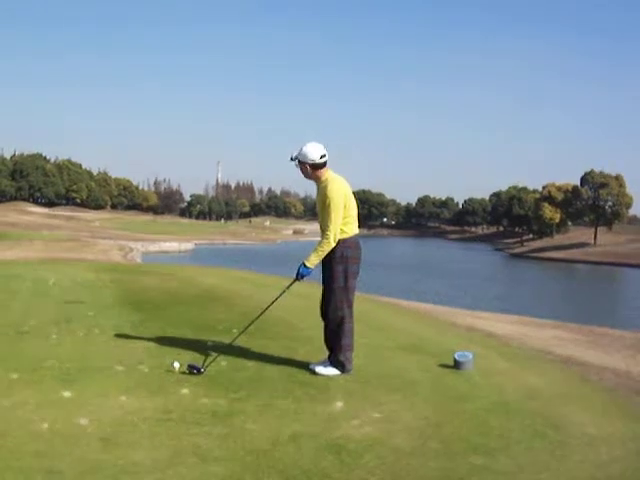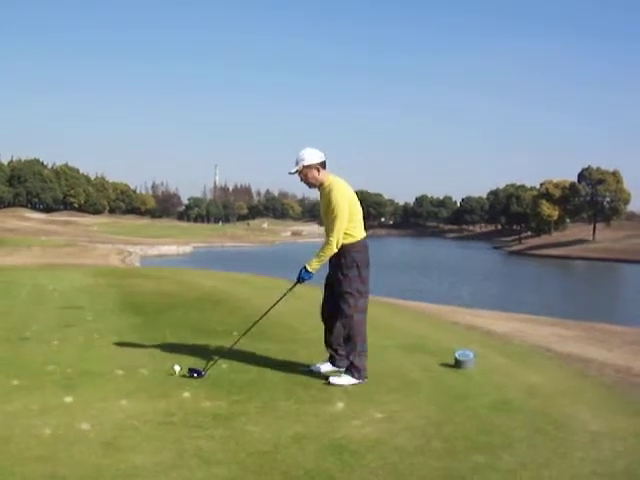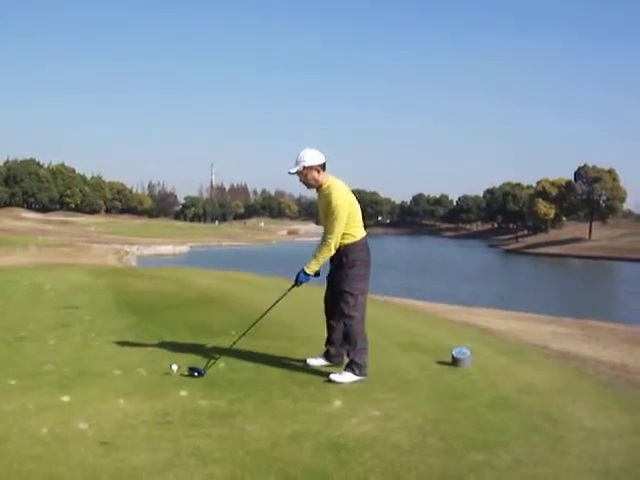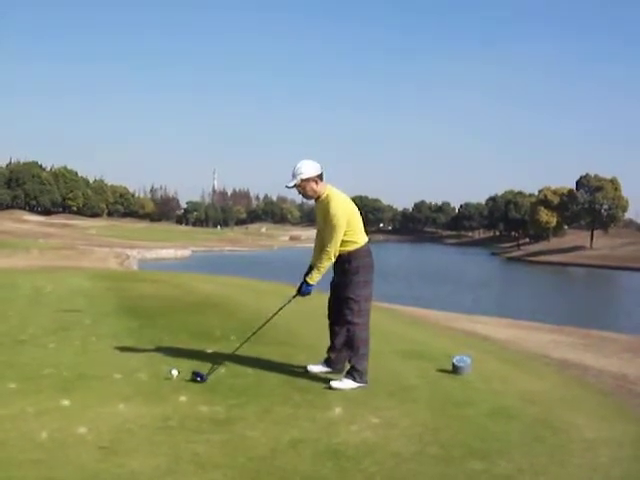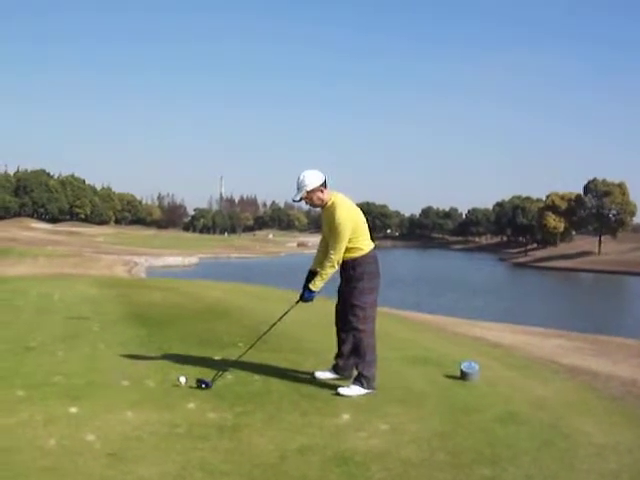
dt=1s
person 1, frame 1
left shoulder: (333, 188)
right shoulder: (326, 184)
left elbow: (331, 236)
left wrist: (308, 263)
right wrist: (313, 260)
left hip: (343, 250)
right hip: (335, 249)
left knee: (340, 308)
right knee: (329, 309)
left ankle: (342, 363)
right ankle: (334, 358)
person 1, frame 2
left shoulder: (337, 193)
right shoulder: (327, 188)
left elbow: (333, 241)
left wrist: (310, 267)
left hip: (353, 255)
right hip: (341, 255)
left knee: (351, 312)
right knee: (330, 311)
left ankle: (357, 371)
right ankle: (338, 360)
person 1, frame 3
left shoulder: (337, 195)
right shoulder: (324, 190)
left elbow: (332, 241)
left wrist: (309, 269)
right wrist: (315, 260)
left hip: (354, 254)
right hip: (341, 254)
left knee: (350, 310)
right knee: (333, 307)
left ankle: (357, 367)
right ankle: (333, 354)
person 1, frame 4
left shoulder: (336, 205)
right shoulder: (320, 201)
left elbow: (330, 250)
right elbow: (321, 237)
left wrist: (311, 280)
right wrist: (311, 268)
left hip: (357, 260)
right hip: (343, 260)
left knee: (354, 316)
right knee: (336, 313)
left ankle: (358, 374)
right ankle: (335, 361)
person 1, frame 5
left shoulder: (341, 212)
right shoulder: (327, 206)
left elbow: (334, 258)
right elbow: (325, 242)
left wrist: (314, 286)
right wrist: (312, 271)
left hip: (363, 266)
right hip: (350, 266)
left knee: (360, 322)
right knee: (343, 319)
left ankle: (365, 380)
right ankle: (343, 367)
